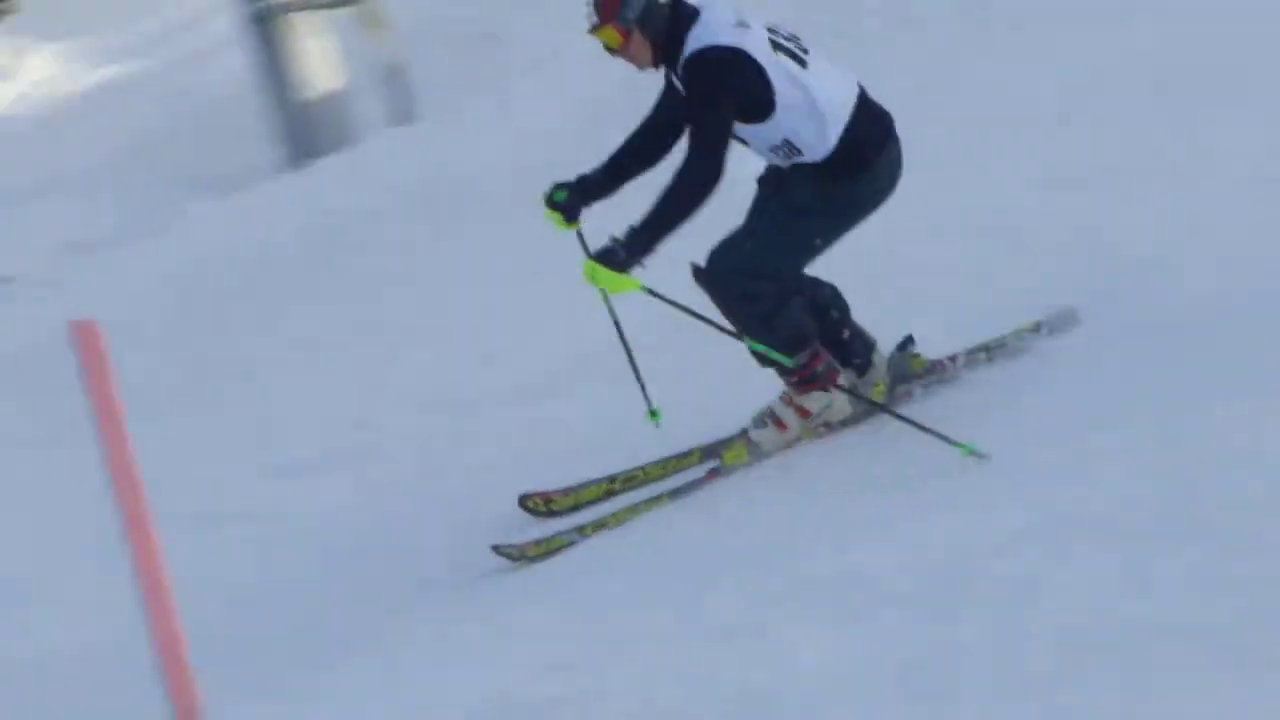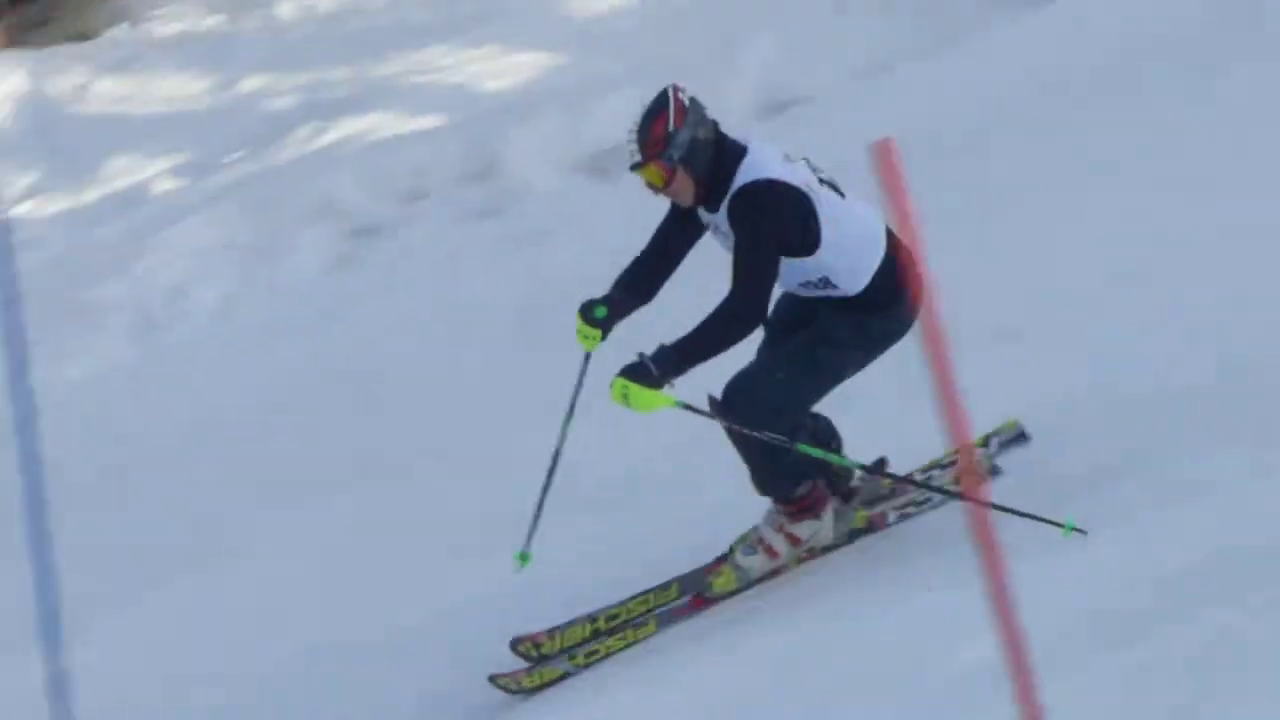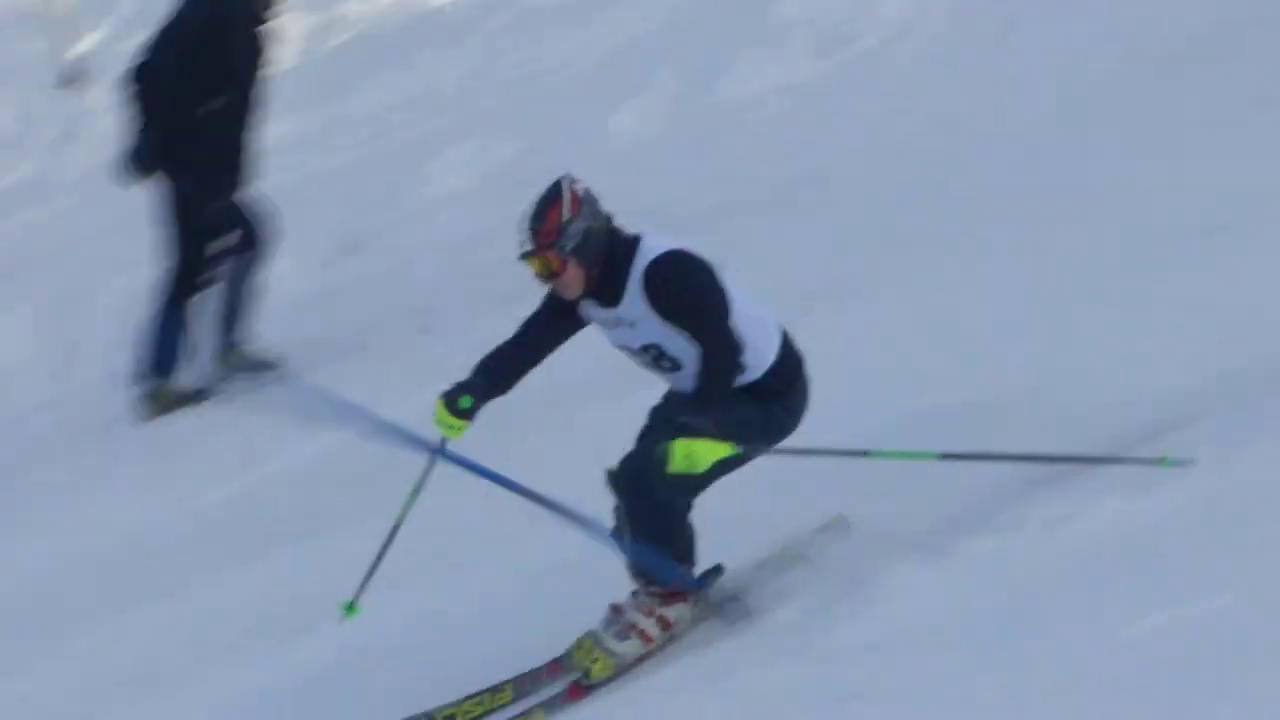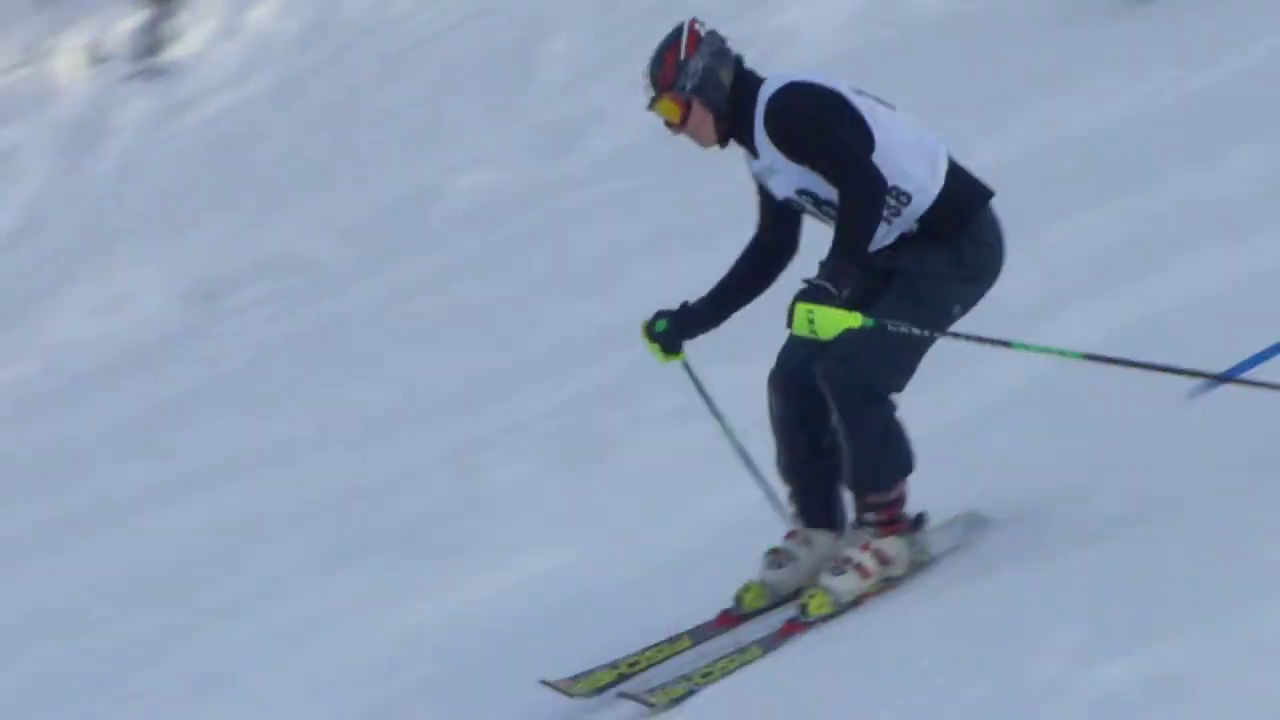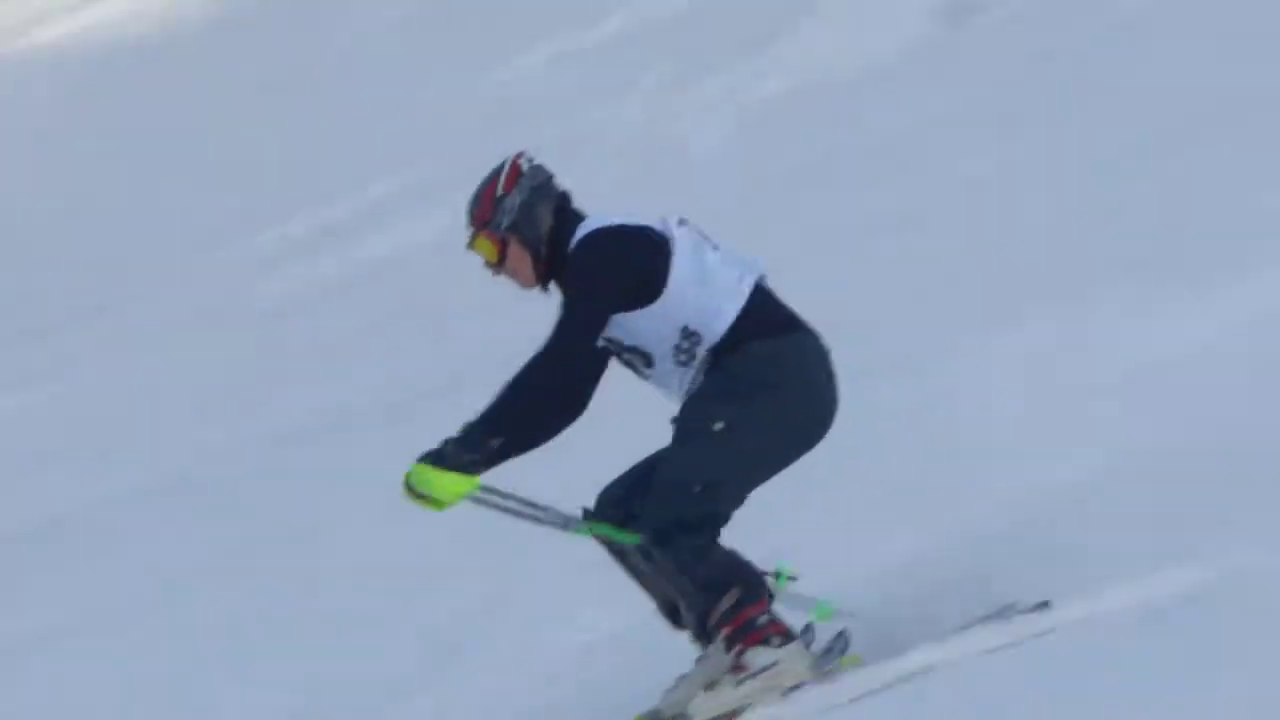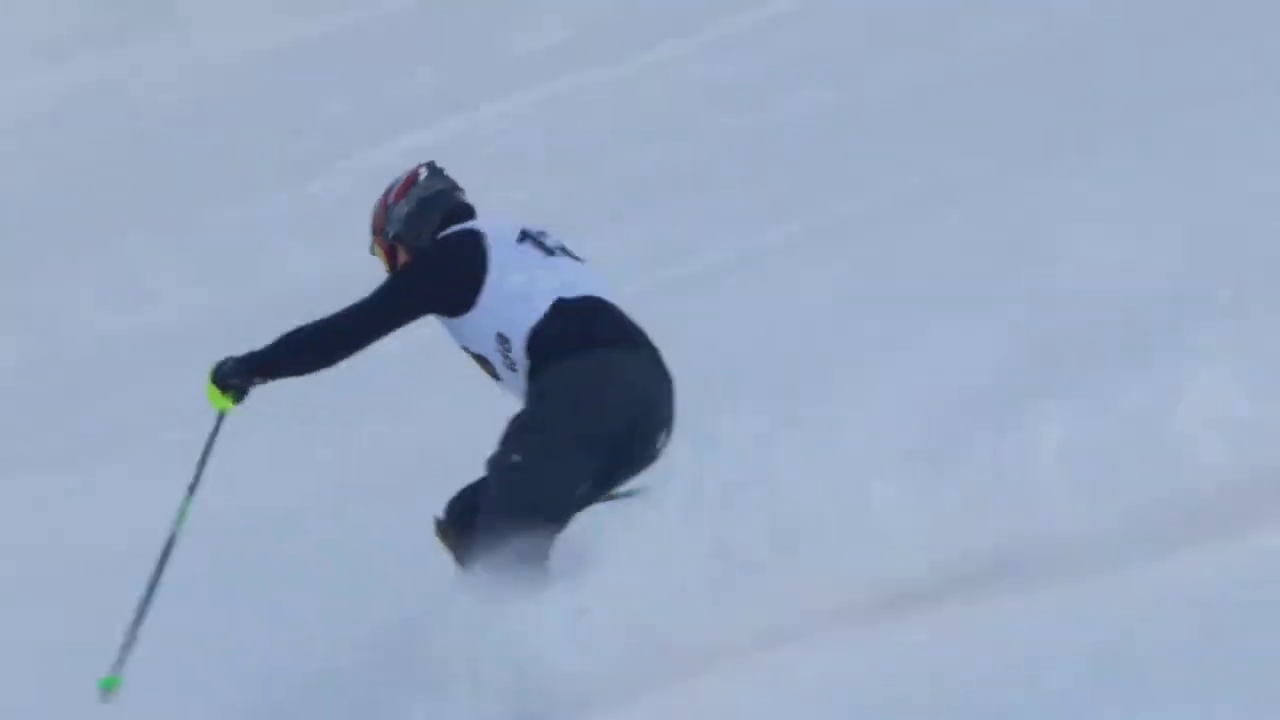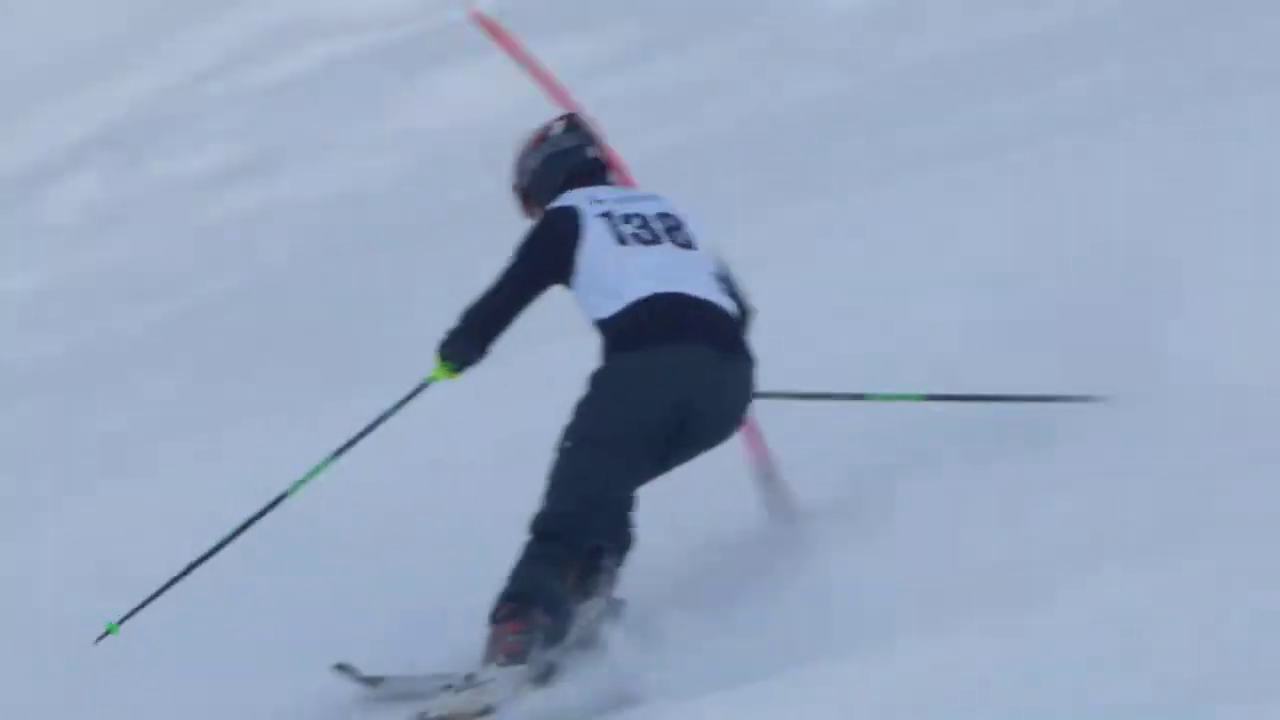
dt=0.3s
person 1, frame 1
left shoulder: (707, 61)
right shoulder: (700, 44)
left elbow: (701, 173)
right elbow: (654, 137)
left wrist: (628, 249)
right wrist: (584, 191)
left hip: (855, 170)
right hip: (814, 159)
left knee: (732, 276)
right knee: (760, 269)
left ankle: (816, 388)
right ankle: (857, 364)
person 1, frame 2
left shoulder: (760, 197)
right shoulder: (713, 180)
left elbow: (747, 307)
right elbow: (659, 257)
left wrist: (660, 368)
right wrist: (610, 308)
left hip: (873, 306)
right hip: (822, 292)
left knee: (749, 407)
right knee: (768, 397)
left ankle: (806, 513)
right ankle: (838, 490)
person 1, frame 3
left shoulder: (666, 270)
right shoulder: (585, 294)
left elbow: (723, 348)
right elbow: (526, 344)
left wrist: (702, 423)
right wrist: (470, 392)
left hip: (764, 394)
right hip: (700, 391)
left knee: (647, 480)
right knee: (639, 486)
left ankle: (668, 600)
right ankle: (660, 591)
person 1, frame 4
left shoulder: (789, 109)
right shoulder: (765, 141)
left elbow: (863, 187)
right elbow: (771, 251)
left wrist: (833, 287)
right wrist: (689, 320)
left hip: (955, 242)
right hip: (892, 249)
left knee: (853, 371)
right knee: (797, 378)
left ankle: (884, 528)
right ankle: (817, 531)
person 1, frame 5
left shoulder: (601, 253)
right shoulder: (626, 264)
left elbow: (558, 368)
right elbow: (563, 401)
left wrist: (462, 451)
right wrist: (471, 454)
left hip: (770, 375)
left knee: (658, 529)
right knee: (622, 518)
left ankle: (767, 649)
right ankle: (746, 654)
person 1, frame 6
left shoulder: (450, 256)
right shoulder: (509, 261)
left elbow: (349, 329)
left wrist: (249, 368)
left hip: (585, 388)
left knee: (495, 555)
person 1, frame 7
left shoulder: (564, 220)
right shoulder: (662, 208)
left elbow: (497, 306)
right elbow: (735, 306)
left wrist: (454, 351)
left hip: (641, 372)
right hip: (728, 382)
left knee: (564, 529)
right knee: (606, 481)
left ankle: (517, 642)
right ankle: (587, 596)
